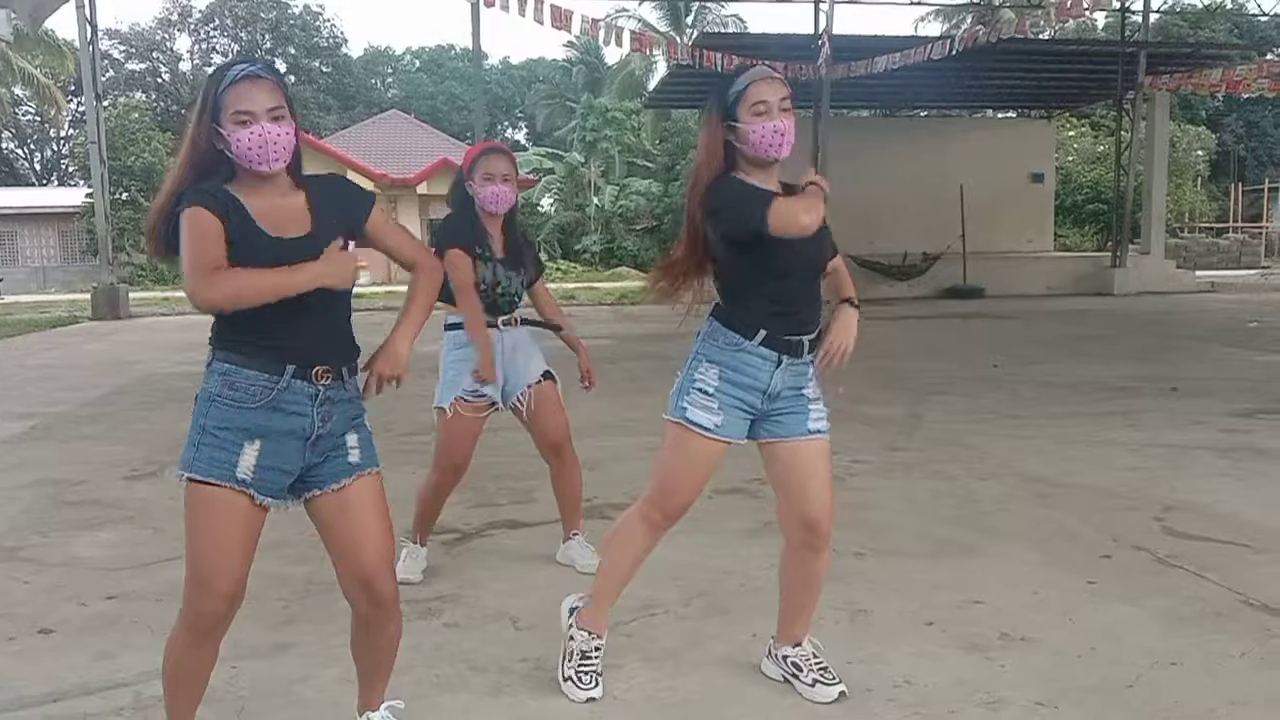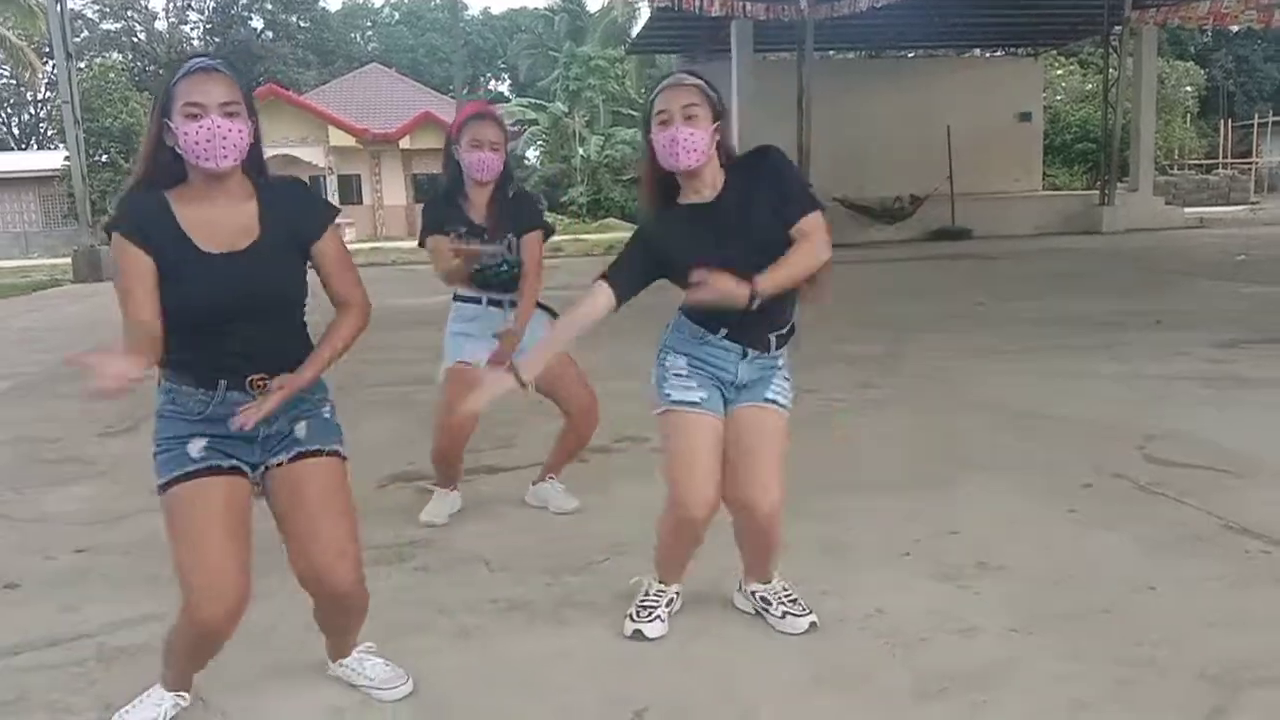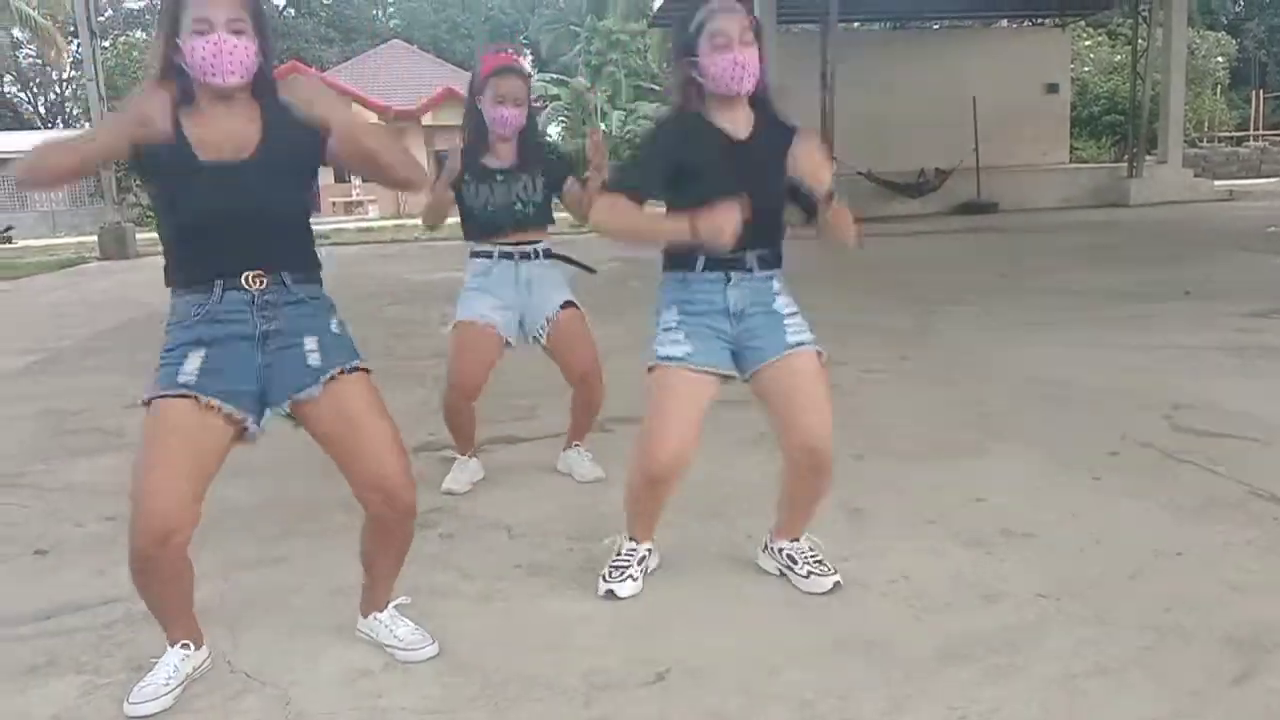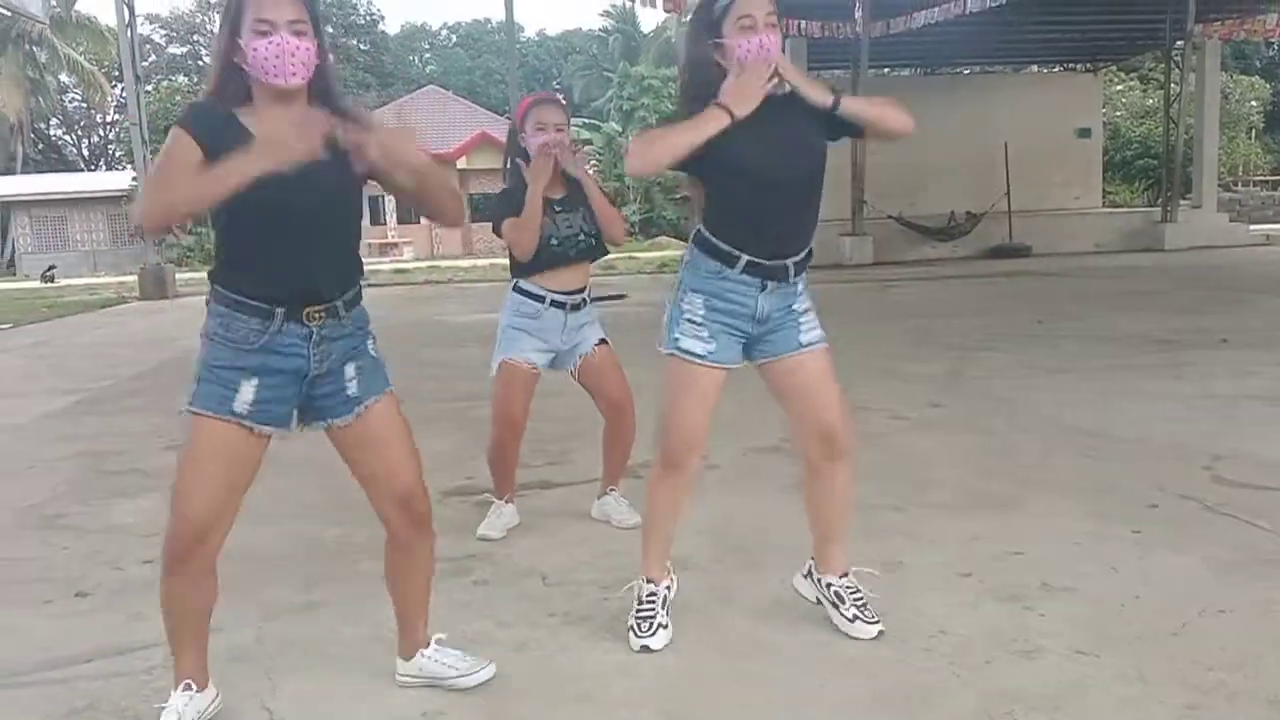
dt=1s
person 1, frame 1
left shoulder: (337, 196)
right shoulder: (207, 203)
left elbow: (428, 263)
right elbow: (209, 289)
left wrist: (401, 340)
right wrist: (321, 272)
left hip: (338, 407)
right hip: (247, 403)
left knee: (376, 587)
right knee: (212, 601)
person 1, frame 2
left shoulder: (297, 203)
right shoulder: (141, 217)
left elbow: (355, 307)
right elbow: (147, 338)
left wrist: (294, 383)
right wrist: (123, 362)
left hip: (295, 405)
right hip: (199, 416)
left knee: (336, 578)
right knee: (215, 605)
left ankle: (346, 653)
person 1, frame 3
left shoulder: (298, 119)
right shoulder: (154, 123)
left elbow: (407, 175)
right elbow: (31, 173)
left wrist: (345, 119)
right wrist: (123, 127)
left hip: (301, 318)
right hip: (206, 328)
left knee: (394, 493)
right knee: (155, 532)
left ankle: (377, 609)
right ankle: (185, 645)
person 1, frame 4
left shoulder: (348, 127)
right shoulder: (211, 124)
left elbow: (447, 209)
right elbow: (153, 216)
left wrist: (405, 159)
right wrist: (259, 158)
left hip: (342, 338)
right hip: (249, 342)
left knee: (409, 505)
right knee: (190, 535)
left ankle: (417, 652)
person 2, frame 1
left shoulder: (793, 197)
right shoulder: (727, 194)
left elbow: (835, 264)
right elbow: (802, 220)
left wrist: (847, 309)
right wrist: (815, 188)
left hip: (797, 372)
right hip: (730, 363)
left knee: (813, 524)
right knee: (662, 506)
left ankle: (790, 649)
right ankle: (588, 623)
person 2, frame 2
left shoulder: (766, 170)
right shoulder: (661, 231)
left elbow: (816, 246)
right elbow: (595, 301)
left wrist: (748, 291)
right wrist: (519, 371)
left hip: (764, 363)
right hip: (696, 356)
left knee: (759, 501)
right knee: (693, 502)
left ankle: (760, 585)
right ankle: (663, 586)
person 2, frame 3
left shoulder: (783, 136)
right shoulder: (678, 134)
left elbow: (844, 236)
right elbow: (605, 214)
left wrist: (824, 190)
right wrist: (692, 228)
left hip: (766, 297)
right hip: (694, 298)
left knee: (815, 447)
right knee: (662, 459)
left ankle: (785, 542)
right ankle: (637, 544)
person 2, frame 4
left shoulder: (807, 109)
right shoulder: (706, 106)
left elbow: (902, 124)
right elbow: (638, 161)
left wrist: (820, 95)
right wrist: (725, 110)
left hip: (788, 295)
right hip: (715, 292)
left knee: (829, 438)
right knee: (679, 452)
left ankle: (829, 574)
right ankle: (654, 583)
person 3, frame 1
left shoulder: (521, 243)
right shoulder: (455, 228)
left elbow: (543, 299)
right elbow: (464, 286)
left wrist: (579, 346)
right wrist: (484, 349)
left hip: (515, 340)
right hip: (468, 343)
left knee: (560, 443)
right knee: (450, 463)
left ankle: (573, 540)
right ankle: (416, 545)
person 3, frame 2
left shoulder: (523, 204)
right shoulder: (441, 208)
left elbow: (532, 272)
right elbow: (448, 274)
left wrist: (518, 330)
right wrist: (460, 259)
left hip: (526, 319)
right hip: (472, 322)
left knee: (584, 409)
right knee: (452, 429)
left ankle: (546, 483)
right ankle: (447, 489)
person 3, frame 3
left shoulder: (543, 152)
right shoulder: (464, 158)
left elbow: (583, 210)
right elbow: (432, 220)
left wrist: (597, 173)
right wrist: (448, 179)
left hip: (542, 271)
right hip: (489, 276)
left knee: (587, 374)
right knee: (460, 387)
left ankle: (574, 449)
right ankle: (467, 458)
person 3, frame 4
left shoulder: (581, 188)
right shoulder: (512, 196)
left elbow: (617, 234)
right elbow: (523, 248)
left wrist: (582, 175)
right wrist: (537, 185)
left hip: (580, 315)
right hip: (529, 315)
left knee: (620, 404)
right knee: (507, 422)
left ankle: (608, 496)
right ankle: (504, 503)
